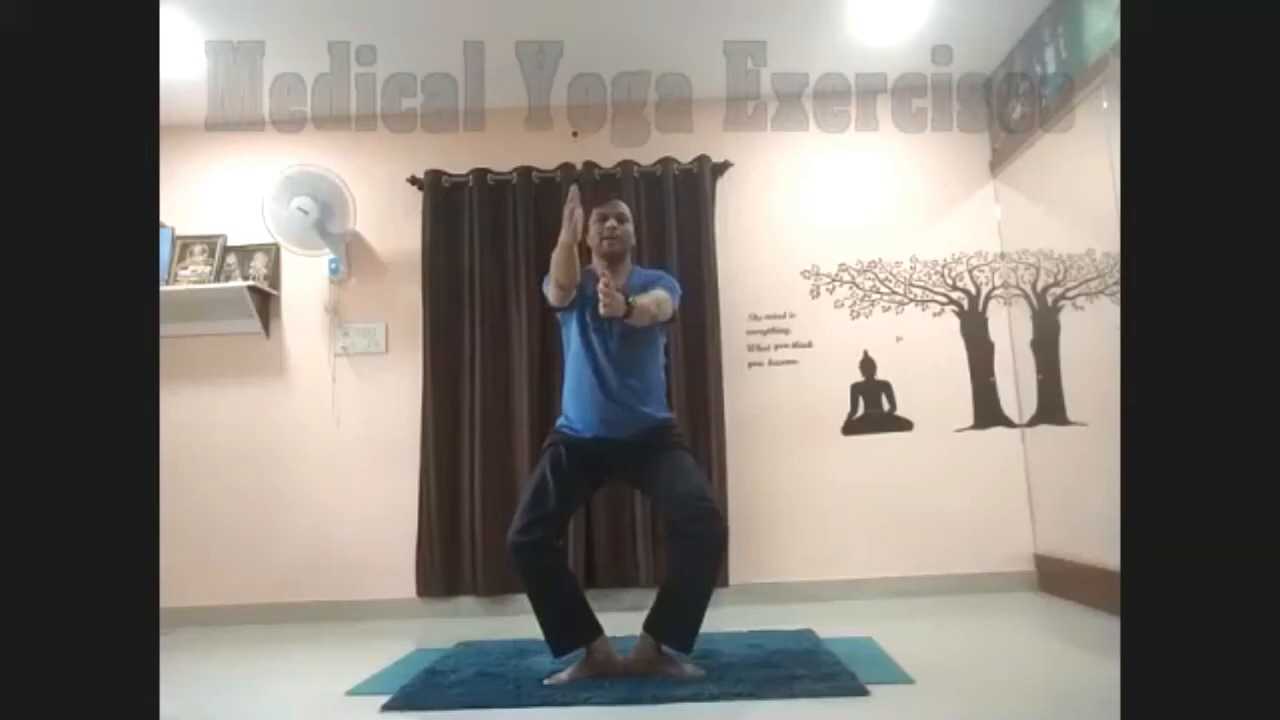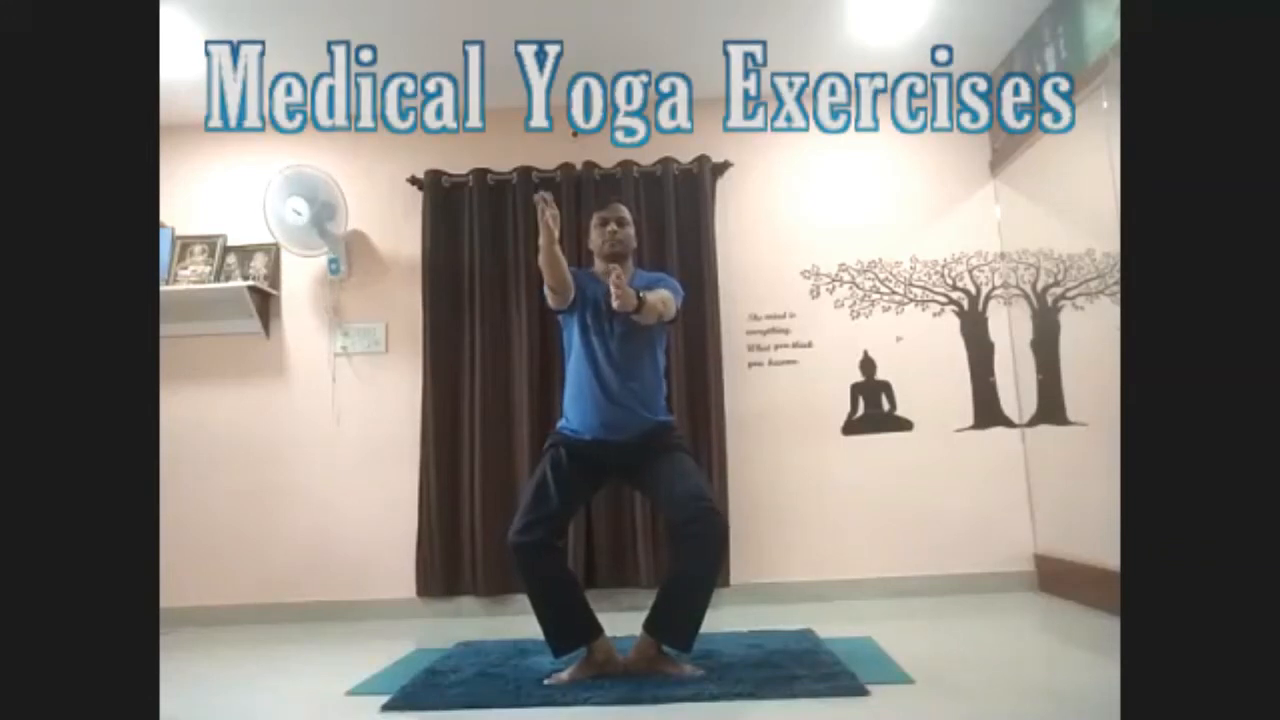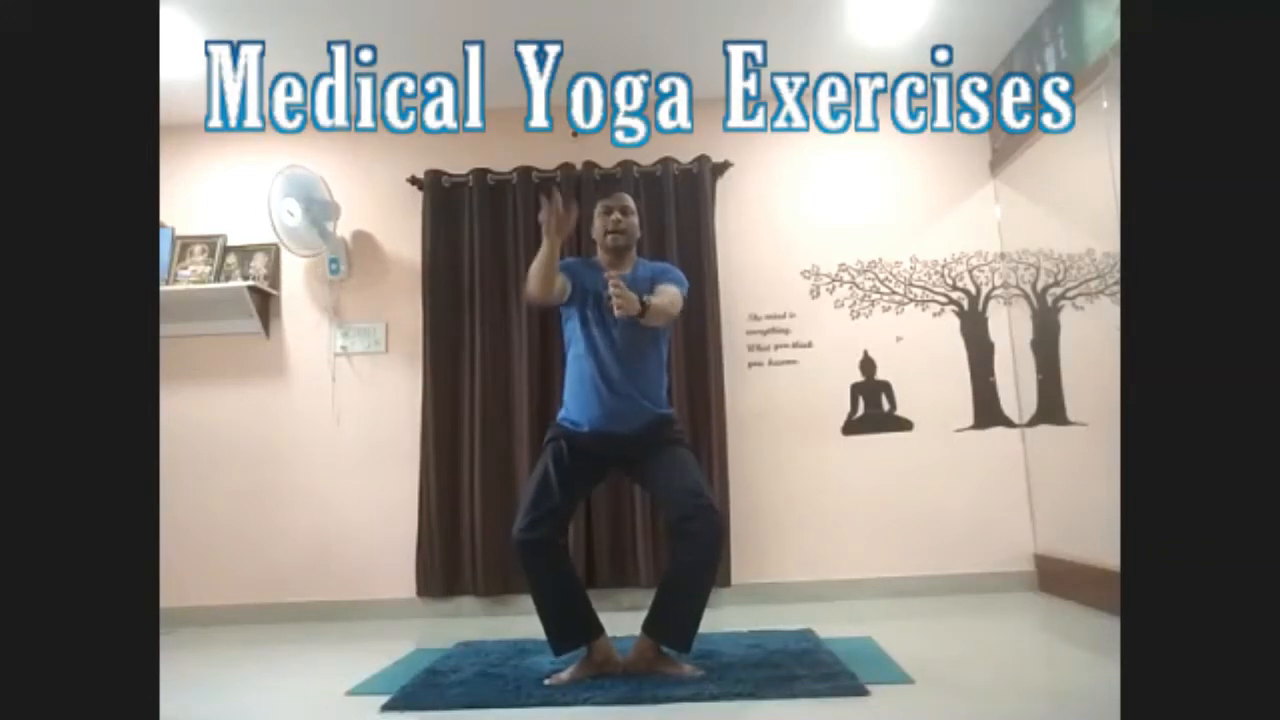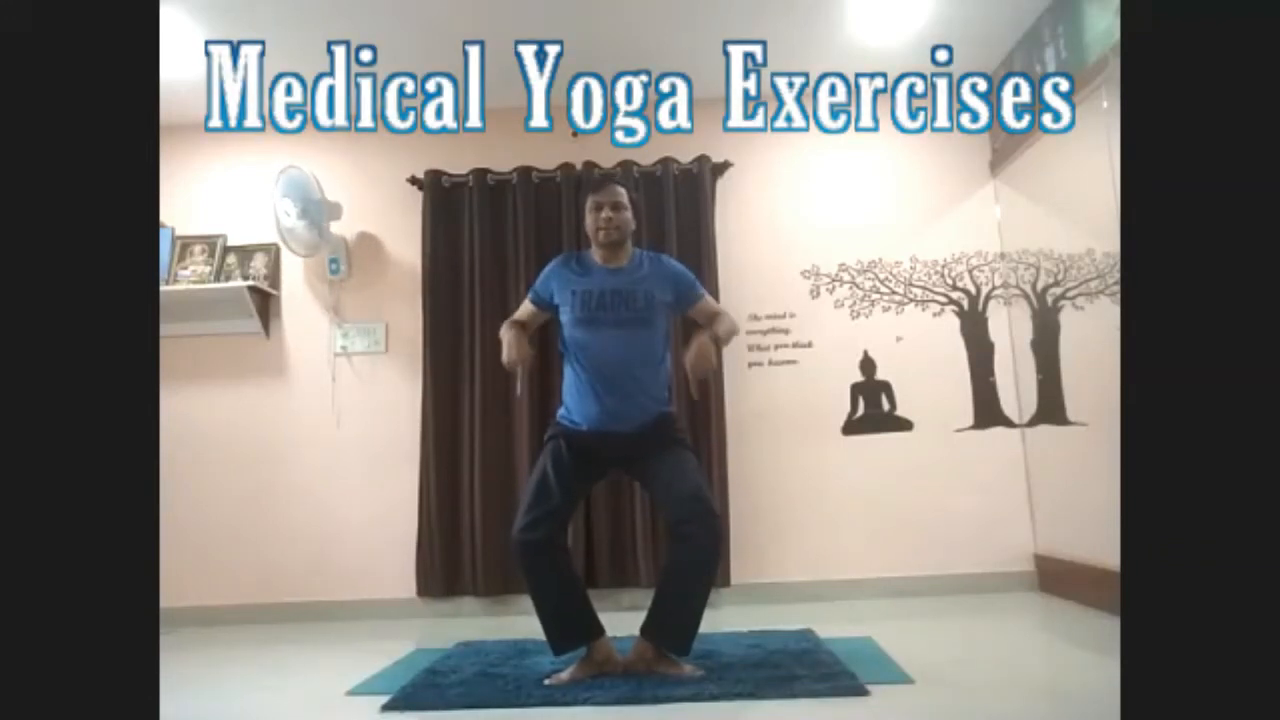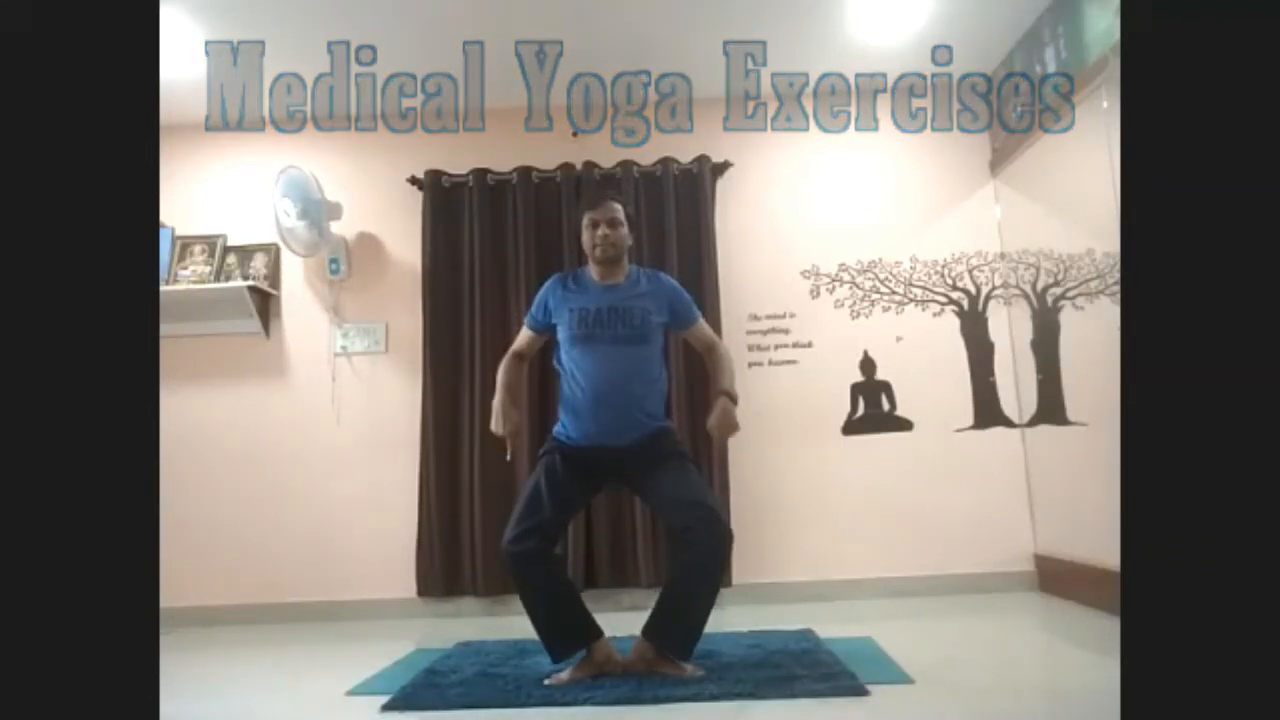
dt=1s
person 1, frame 1
left shoulder: (658, 282)
right shoulder: (572, 284)
left elbow: (656, 308)
right elbow: (560, 285)
left wrist: (625, 307)
right wrist: (566, 236)
left hip: (650, 434)
right hip: (578, 437)
left knee: (706, 527)
right knee: (526, 539)
left ankle: (652, 647)
right ankle: (595, 650)
person 1, frame 2
left shoulder: (660, 284)
right shoulder: (575, 285)
left elbow: (661, 308)
right elbow: (555, 285)
left wrist: (634, 302)
right wrist: (548, 238)
left hip: (651, 436)
right hip: (578, 439)
left knee: (706, 526)
right knee: (527, 538)
left ankle: (653, 647)
right ankle: (594, 650)
person 1, frame 3
left shoulder: (664, 274)
right shoulder: (574, 274)
left elbow: (668, 307)
right elbow: (538, 292)
left wrist: (639, 305)
right wrist: (552, 238)
left hip: (651, 430)
right hip: (577, 432)
left knee: (703, 523)
right knee: (531, 534)
left ankle: (651, 647)
right ankle: (595, 648)
person 1, frame 4
left shoulder: (665, 273)
right shoulder: (561, 274)
left elbow: (723, 319)
right elbow: (518, 321)
left wrist: (709, 340)
right wrist: (512, 338)
left hip: (653, 429)
right hip: (577, 432)
left knee: (701, 527)
right knee: (531, 535)
left ankle: (654, 647)
right ankle: (594, 648)
person 1, frame 5
left shoulder: (661, 290)
right shoulder: (558, 292)
left elbow: (712, 347)
right elbow: (518, 353)
left wrist: (725, 397)
right wrist: (503, 402)
left hip: (650, 444)
right hip: (573, 446)
left knee: (710, 535)
right knee: (520, 546)
left ankle: (658, 647)
right ankle: (593, 649)
